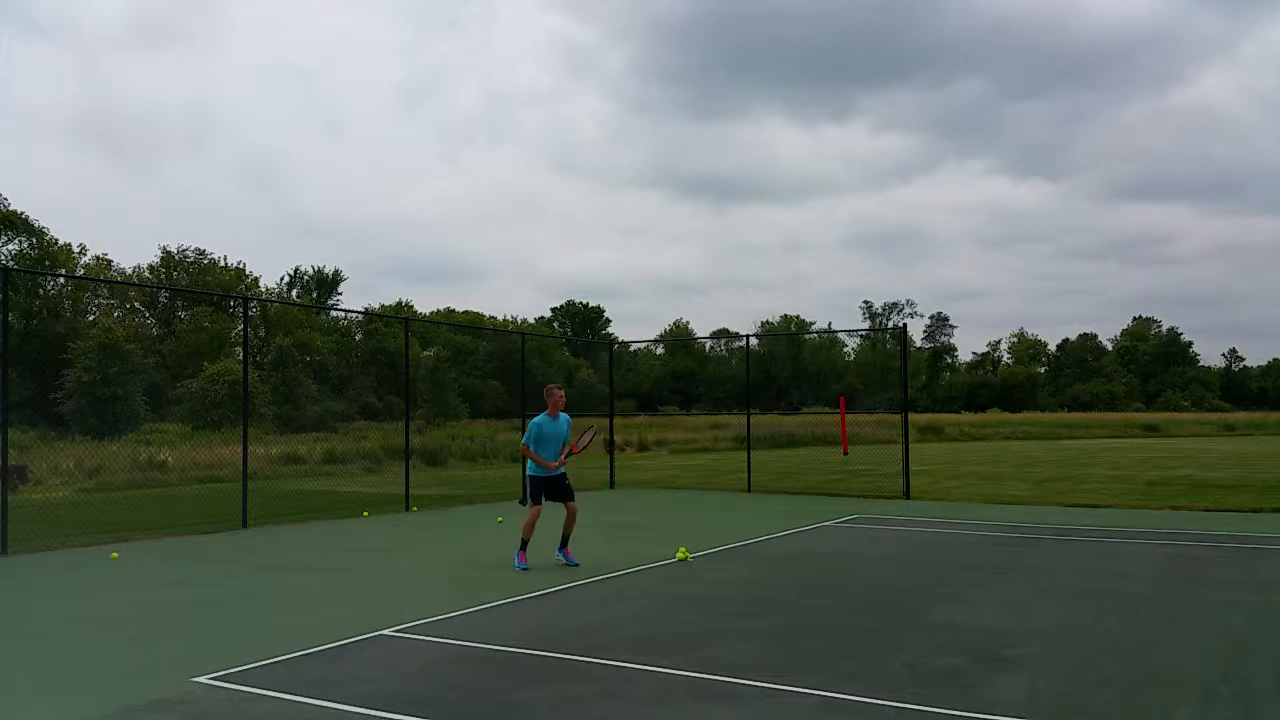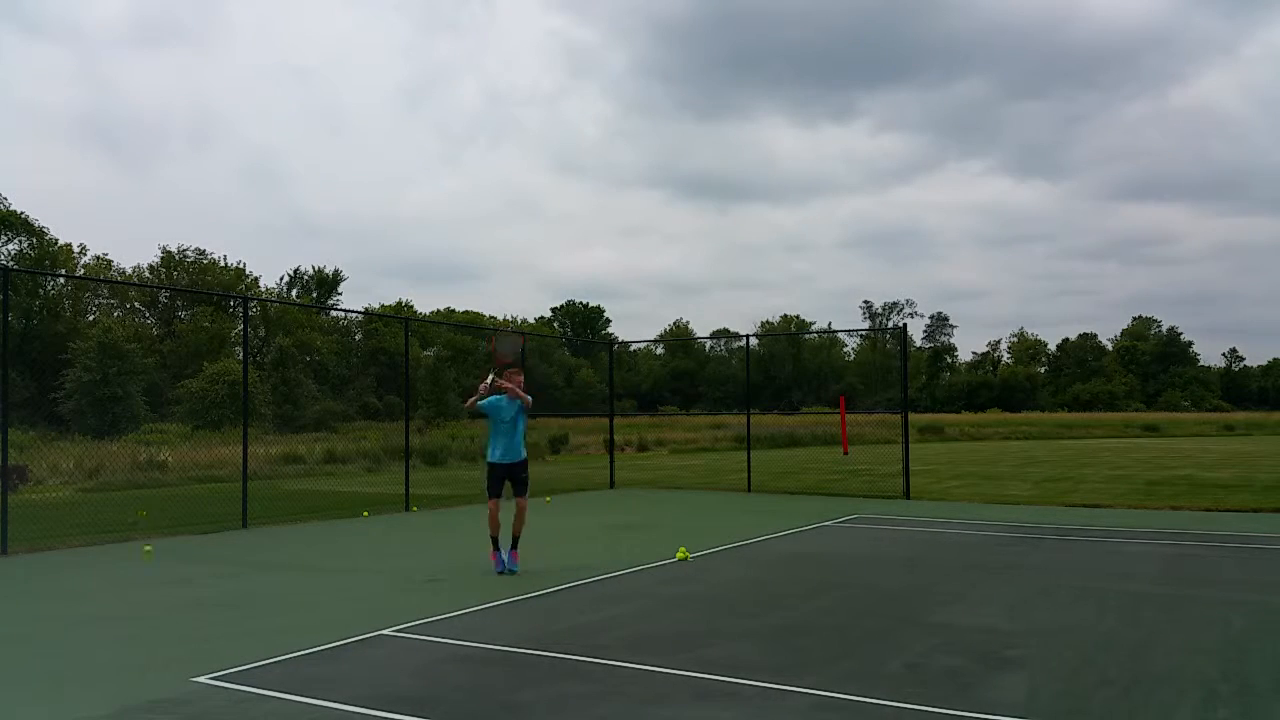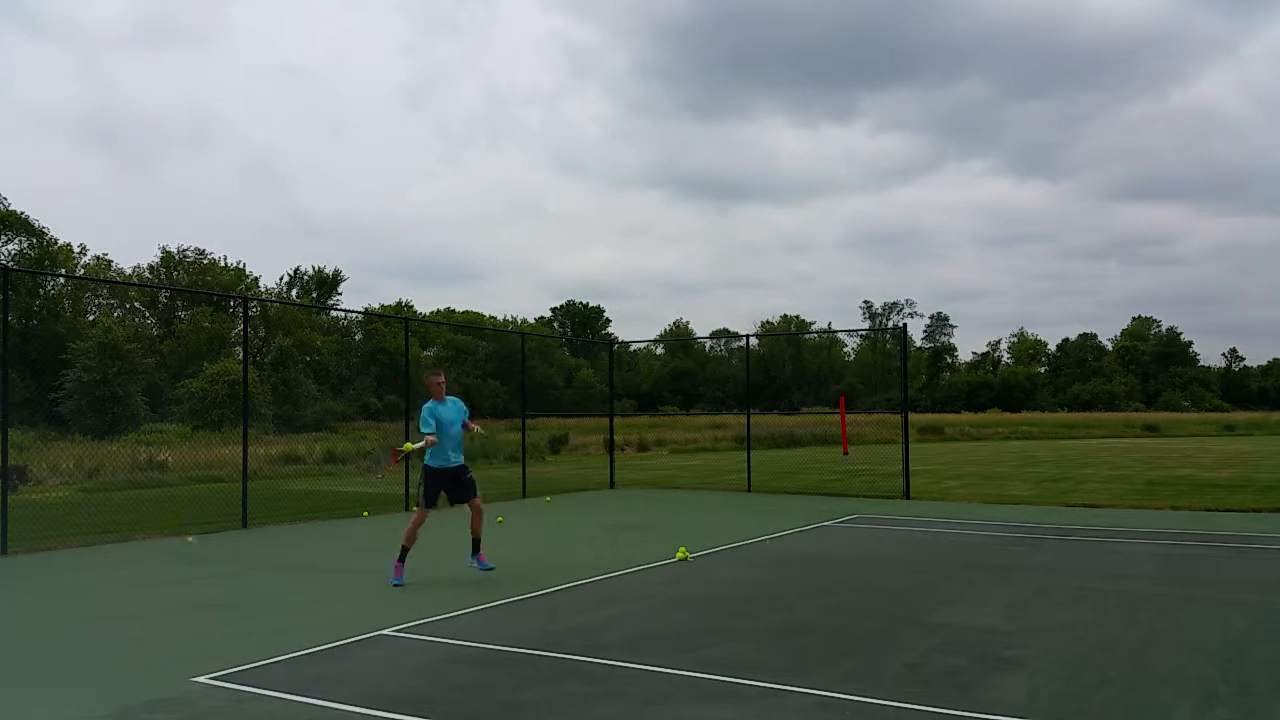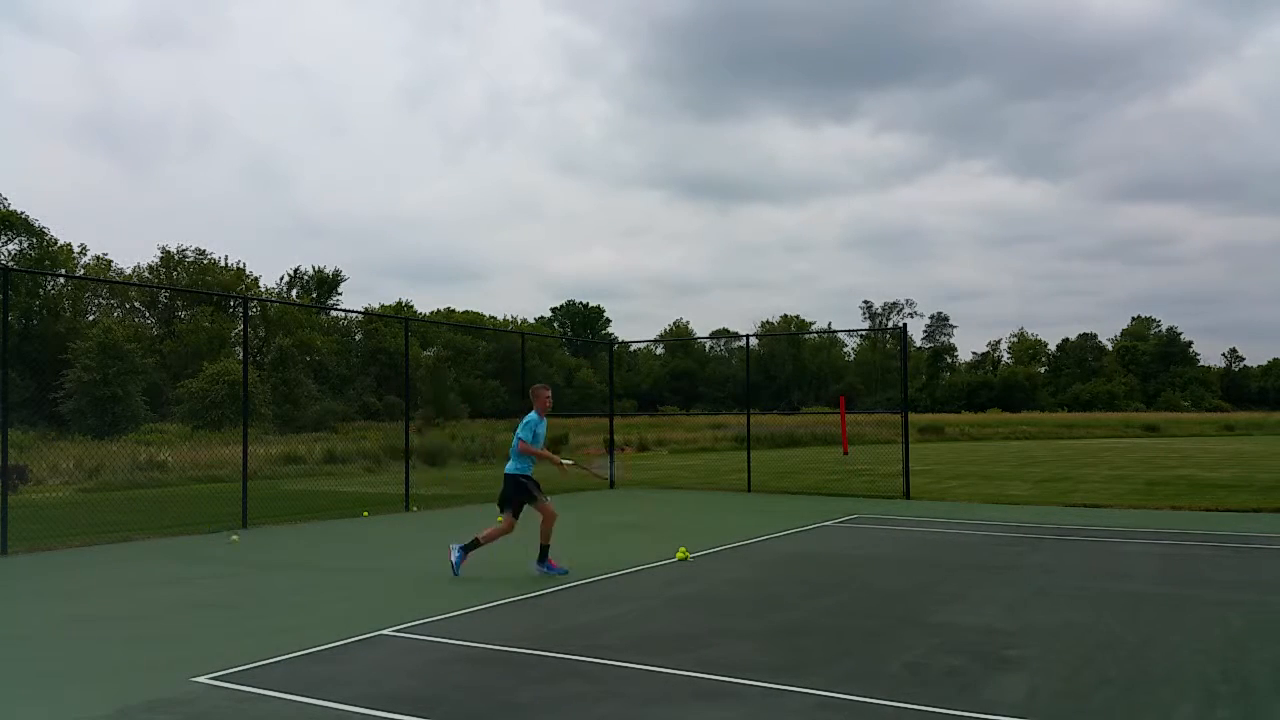
dt=0.7s
person 1, frame 1
left shoulder: (566, 419)
right shoulder: (537, 423)
right elbow: (524, 449)
left wrist: (562, 457)
right wrist: (546, 464)
left hip: (558, 473)
right hip: (537, 473)
left knee: (572, 509)
right knee: (535, 512)
left ankle: (562, 550)
right ankle: (521, 552)
person 1, frame 2
left shoulder: (525, 401)
right shoulder: (494, 402)
left elbow: (526, 401)
right elbow: (469, 406)
left wrist: (511, 388)
right wrist: (478, 395)
left hip: (517, 460)
right hip: (495, 461)
left knee: (521, 506)
right knee: (493, 507)
left ankle: (514, 551)
right ankle: (496, 550)
person 1, frame 3
left shoulder: (456, 402)
right shoulder: (428, 409)
left elbow: (465, 424)
right elbow: (430, 438)
left wrist: (473, 427)
right wrist: (430, 440)
left hip: (458, 465)
right hip: (434, 467)
left knee: (477, 507)
right knee: (420, 515)
left ankle: (476, 555)
right ankle: (400, 564)
person 1, frame 4
left shoulder: (542, 420)
right shoulder: (532, 419)
right elbow: (521, 446)
left wrist: (555, 459)
right wrist: (549, 456)
left hip: (518, 474)
right hip: (518, 474)
left knee: (507, 526)
right knee: (550, 513)
left ankle: (462, 550)
right ankle: (543, 561)
